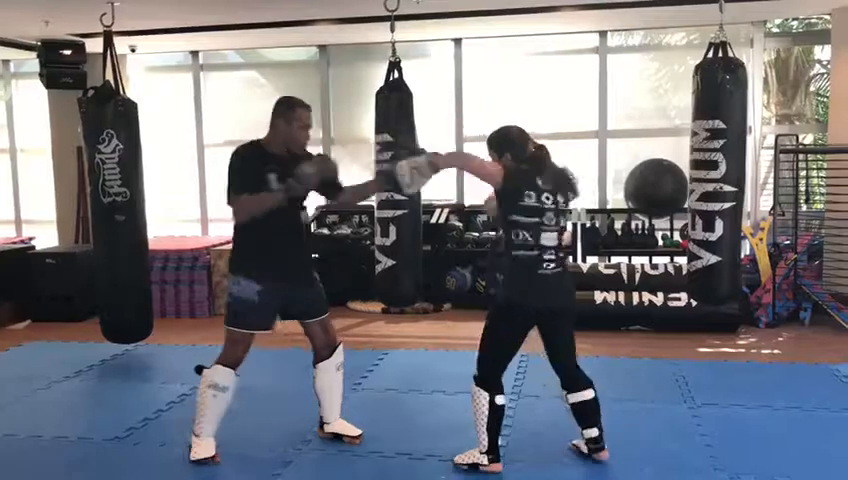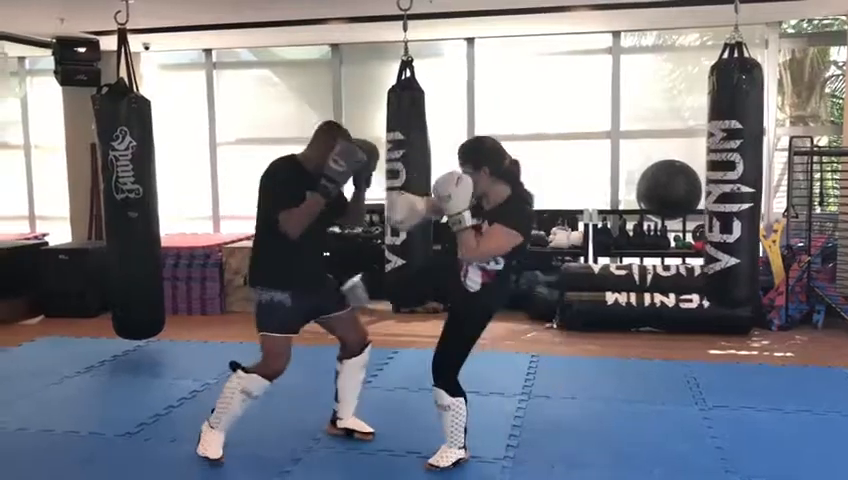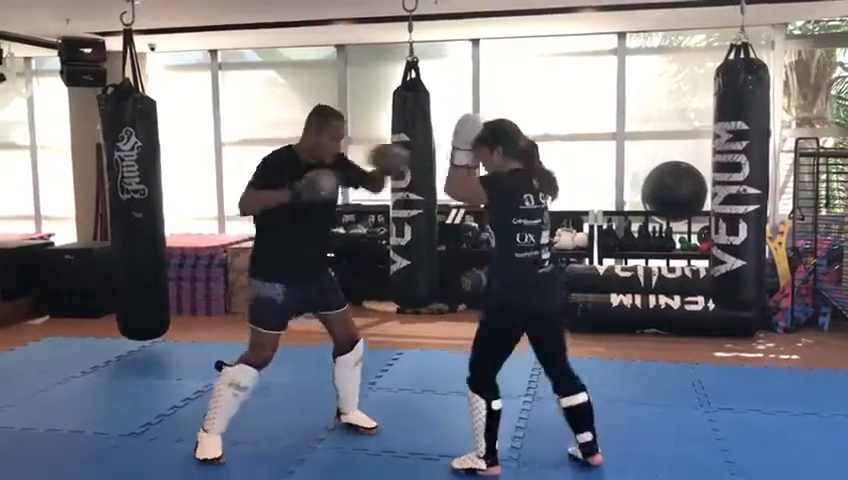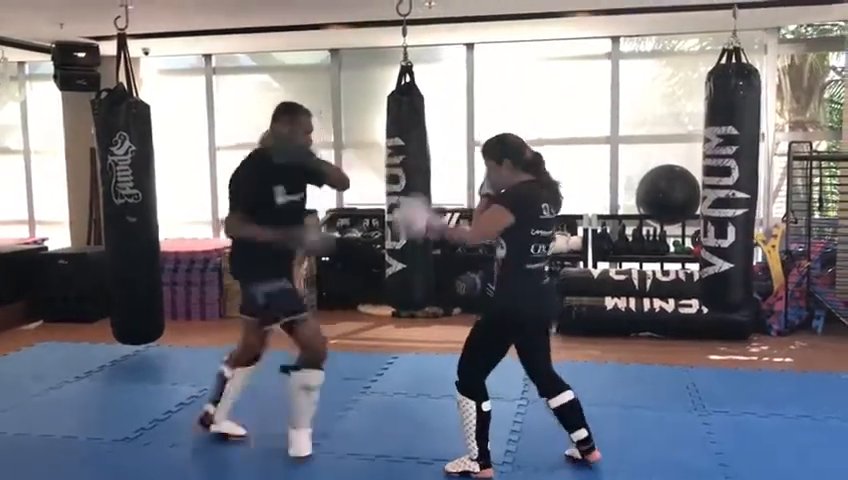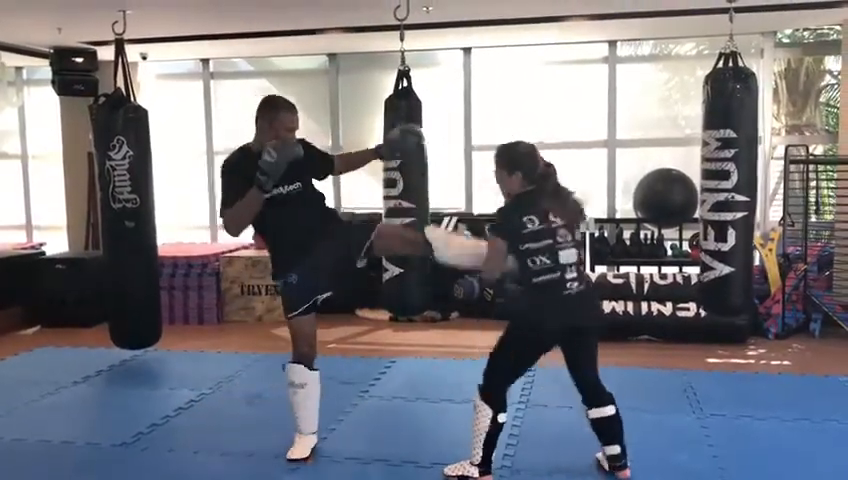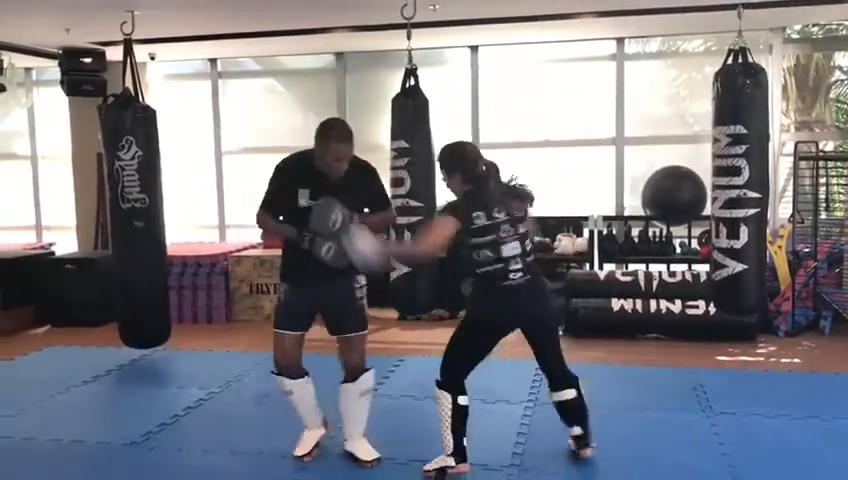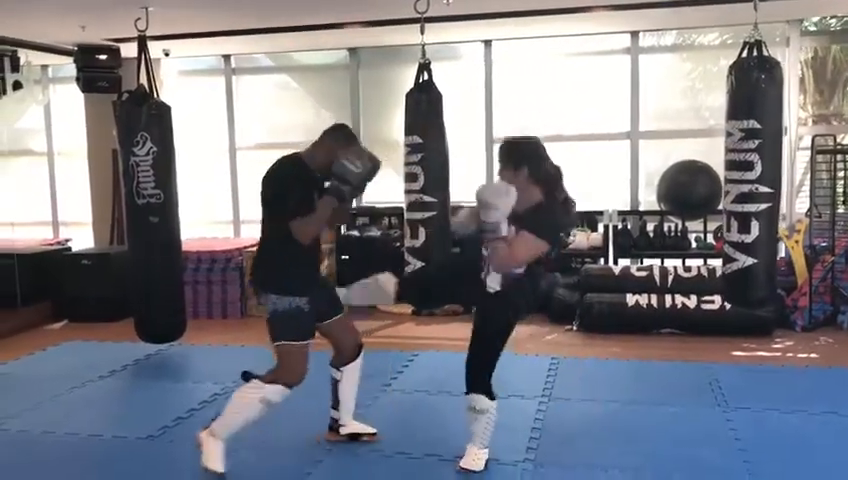
dt=0.7s
person 1, frame 1
left shoulder: (301, 159)
right shoulder: (247, 157)
left elbow: (340, 196)
right elbow: (241, 213)
left wrist: (383, 181)
right wrist: (287, 189)
left hip: (297, 270)
right hip: (255, 273)
left knee: (326, 342)
right knee: (234, 353)
left ankle: (331, 421)
right ankle: (202, 437)
person 1, frame 2
left shoulder: (321, 177)
right shoulder: (282, 173)
left elbow: (351, 220)
right elbow: (291, 227)
left wrist: (361, 185)
right wrist: (328, 188)
left hip: (313, 275)
right hip: (276, 282)
left knee: (357, 340)
right knee: (274, 363)
left ankle: (342, 418)
right ankle: (213, 430)
person 1, frame 3
left shoulder: (334, 163)
right shoulder: (277, 162)
left elbow: (373, 183)
right elbow: (246, 205)
left wrist: (385, 169)
right wrist: (297, 192)
left hip: (312, 269)
right hip: (274, 276)
left knee: (349, 338)
right knee: (259, 356)
left ankle: (348, 411)
right ankle: (210, 434)
person 1, frame 4
left shoulder: (295, 162)
right shoulder: (253, 170)
left elbow: (343, 183)
right elbow: (233, 225)
left wrist: (310, 160)
right wrist: (286, 237)
left hip: (275, 270)
right hip: (261, 272)
left knee: (251, 348)
right knee: (316, 346)
left ankle: (215, 415)
right ankle: (299, 431)
person 1, frame 5
left shoulder: (299, 150)
right shoulder: (238, 166)
left elbow: (335, 164)
right elbow: (232, 226)
left wrist: (381, 150)
right wrist: (263, 183)
left hip: (334, 235)
right hip: (295, 262)
left knee: (408, 239)
right knee: (304, 348)
right ankle: (306, 435)
person 1, frame 6
left shoulder: (363, 173)
right shoulder: (291, 169)
left elbow: (390, 217)
right elbow: (264, 217)
left wrist: (356, 219)
right wrist: (301, 237)
left hip: (343, 278)
right hip: (298, 278)
left knee: (355, 362)
right knee: (286, 359)
left ankle: (355, 438)
right ankle: (315, 426)
person 1, frame 7
left shoulder: (312, 175)
right shoulder: (287, 174)
left elbow: (328, 217)
right elbow: (303, 233)
left wrist: (353, 188)
right wrist: (336, 191)
left hip: (306, 278)
right hip: (281, 284)
left knee: (351, 344)
right knee: (291, 372)
left ankle: (342, 422)
right ankle: (215, 435)
person 2, frame 1
left shoulder: (513, 180)
right shoulder: (557, 182)
left elbow: (464, 161)
left wrist: (424, 164)
left hip: (520, 295)
right hip: (560, 294)
left knee: (487, 373)
right knee: (568, 368)
left ankle: (488, 455)
right ankle: (596, 443)
person 2, frame 2
left shoulder: (516, 214)
right shoulder: (482, 198)
left elbow: (472, 253)
right elbow: (444, 206)
left wrist: (459, 211)
right wrist: (422, 207)
left hip: (479, 299)
right hip: (460, 284)
left knee: (444, 371)
left ankle: (456, 448)
person 2, frame 3
left shoulder: (502, 185)
right shoulder: (538, 180)
left elbow: (453, 189)
left wrist: (462, 149)
left hip: (510, 297)
right hip: (547, 293)
left knee: (481, 375)
right knee: (559, 368)
left ankle: (486, 459)
right ankle: (589, 448)
person 2, frame 4
left shoulder: (516, 198)
right shoulder: (544, 192)
left elbow: (475, 233)
right elbow: (493, 227)
left wrist: (436, 229)
right wrist: (490, 193)
left hip: (512, 304)
right hip: (540, 301)
left knee: (470, 375)
right knee: (543, 374)
right ankle: (586, 446)
person 2, frame 5
left shoulder: (508, 216)
right shoulder: (564, 201)
left elbow: (491, 271)
left wrist: (483, 277)
left hip: (539, 314)
right hip: (582, 308)
left knee: (493, 385)
right knee: (589, 383)
person 2, frame 6
left shoulder: (459, 210)
right shoulder: (510, 195)
left elbow: (425, 247)
left wrist: (386, 250)
left hip: (493, 307)
right hip: (534, 298)
left knee: (451, 376)
right knee: (556, 369)
left ankle: (456, 458)
right ankle: (582, 441)
person 2, frame 7
left shoulder: (547, 215)
right shoulder: (515, 198)
left elbow: (505, 262)
left wrist: (492, 223)
left hip: (506, 300)
right hip: (487, 284)
left knee: (478, 375)
left ankle: (478, 447)
